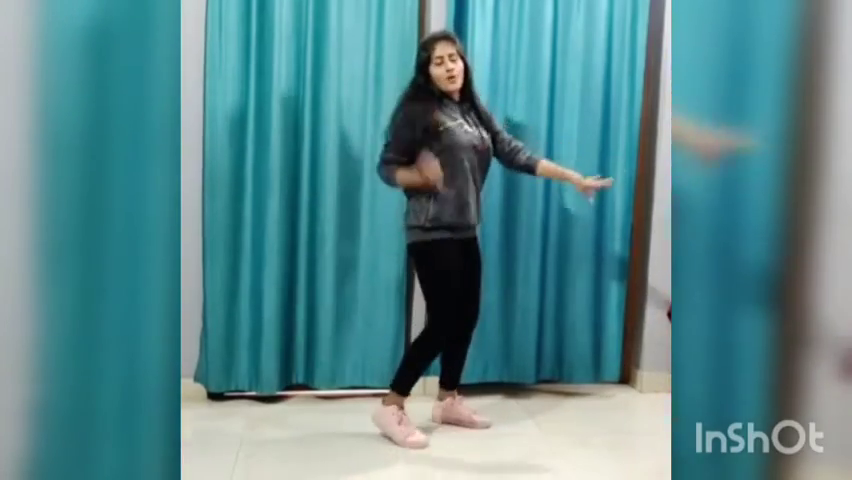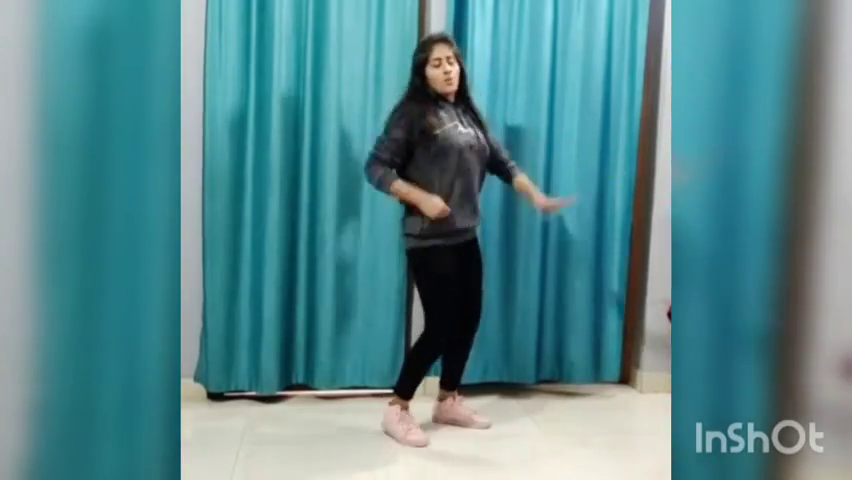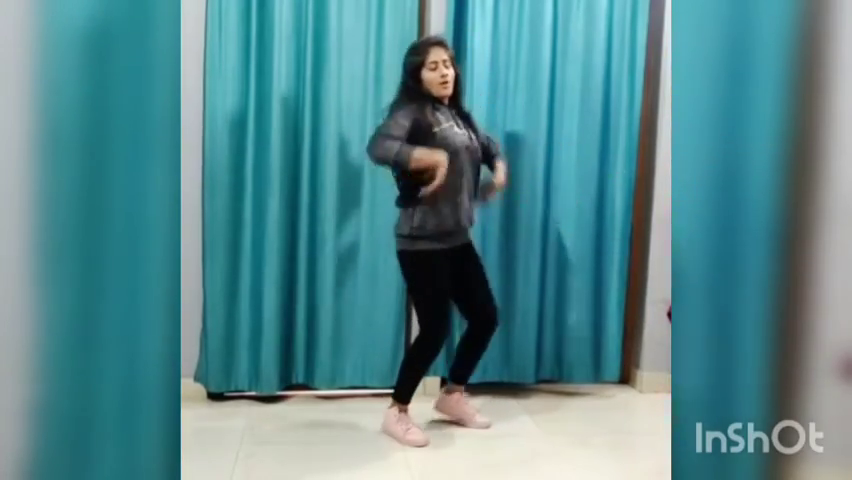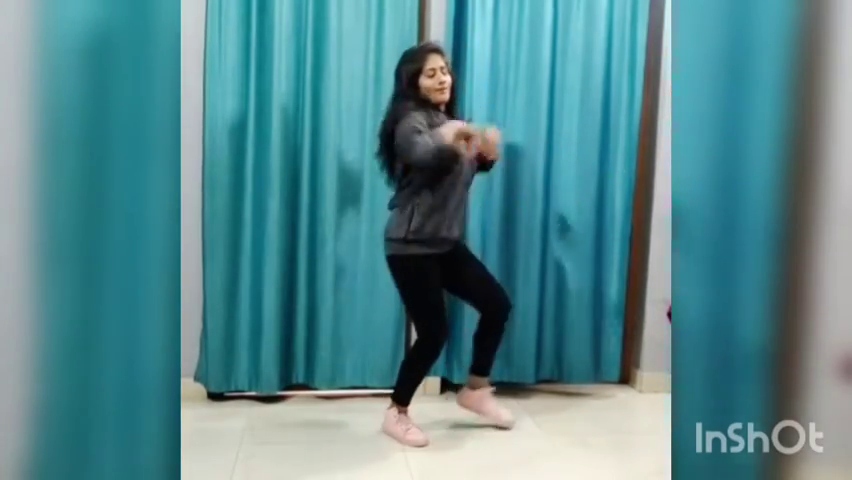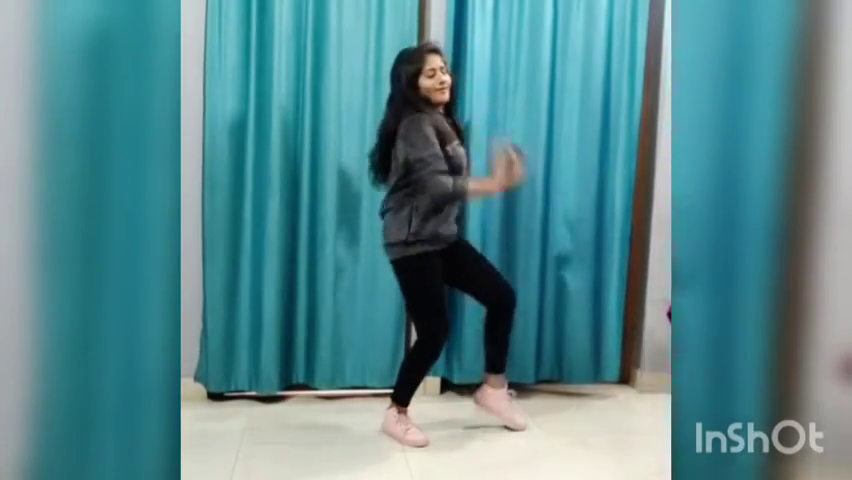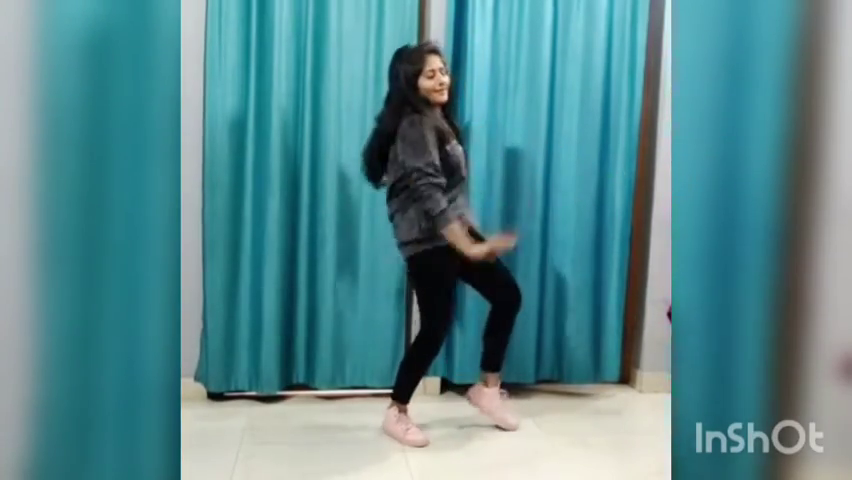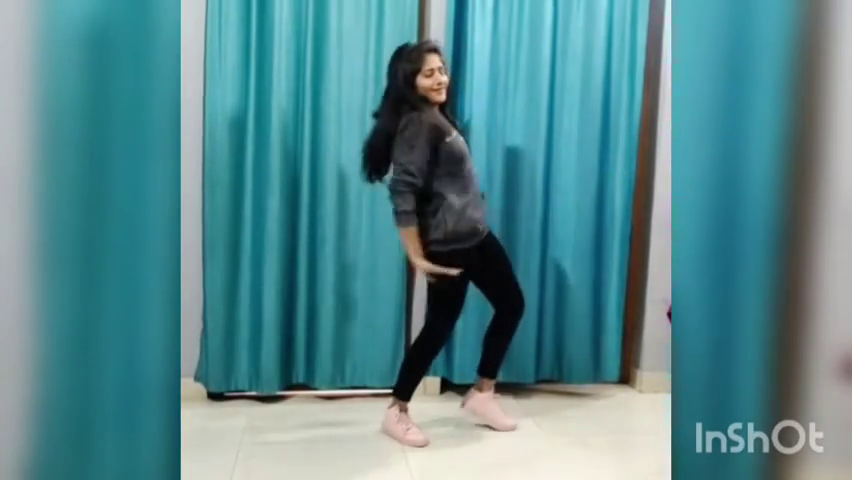
dt=0.1s
person 1, frame 1
left shoulder: (476, 112)
right shoulder: (417, 111)
left elbow: (515, 154)
right elbow: (388, 169)
left wrist: (573, 178)
right wrist: (418, 176)
left hip: (465, 232)
right hip: (431, 233)
left knee: (466, 317)
right knee: (443, 320)
left ankle: (448, 401)
right ankle: (391, 407)
person 1, frame 2
left shoulder: (471, 114)
right shoulder: (412, 114)
left elbow: (499, 161)
right elbow: (377, 168)
left wrist: (535, 194)
right wrist: (420, 197)
left hip: (465, 236)
right hip: (429, 238)
left knee: (467, 320)
right knee: (441, 325)
left ankle: (448, 400)
right ankle: (396, 411)
person 1, frame 3
left shoulder: (459, 116)
right shoulder: (410, 112)
left elbow: (489, 150)
right elbow: (380, 147)
left wrist: (499, 172)
right wrist: (431, 157)
left hip: (456, 239)
right hip: (420, 241)
left knee: (486, 316)
right knee: (434, 327)
left ankle: (453, 396)
right ankle: (397, 413)
person 1, frame 4
left shoulder: (447, 121)
right shoulder: (412, 118)
left elbow: (481, 161)
right elbow: (421, 151)
left wrist: (486, 146)
right wrist: (454, 130)
left hip: (446, 241)
right hip: (412, 245)
left knee: (497, 304)
right knee: (434, 331)
left ankle: (476, 389)
right ankle: (396, 414)
person 1, frame 5
left shoulder: (444, 124)
right shoulder: (415, 125)
left elbow: (453, 179)
right elbow: (436, 184)
left wrist: (501, 167)
right wrist: (493, 185)
left hip: (444, 239)
right hip: (412, 244)
left knee: (503, 298)
right knee: (434, 330)
left ankle: (493, 388)
right ankle: (396, 414)
person 1, frame 6
left shoulder: (437, 120)
right shoulder: (416, 126)
right elbow: (427, 194)
left wrist: (469, 236)
right wrist: (467, 245)
left hip: (454, 233)
right hip: (430, 241)
left knee: (509, 297)
right knee: (436, 327)
left ankle: (488, 388)
right ankle: (396, 413)
person 1, frame 7
left shoulder: (435, 119)
right shoulder: (415, 124)
right elbow: (404, 193)
right wrist: (416, 256)
left hip: (472, 232)
right hip: (447, 239)
left knee: (512, 302)
right knee: (440, 325)
left ankle: (481, 394)
right ankle: (397, 412)
